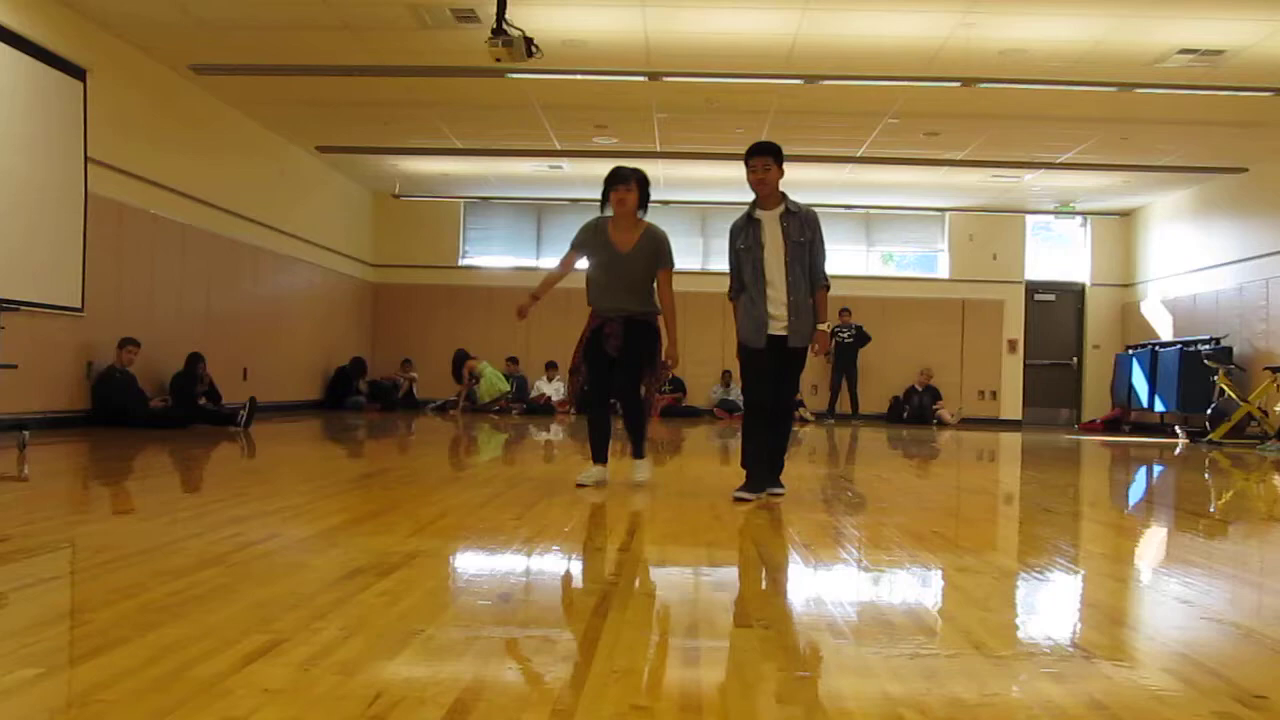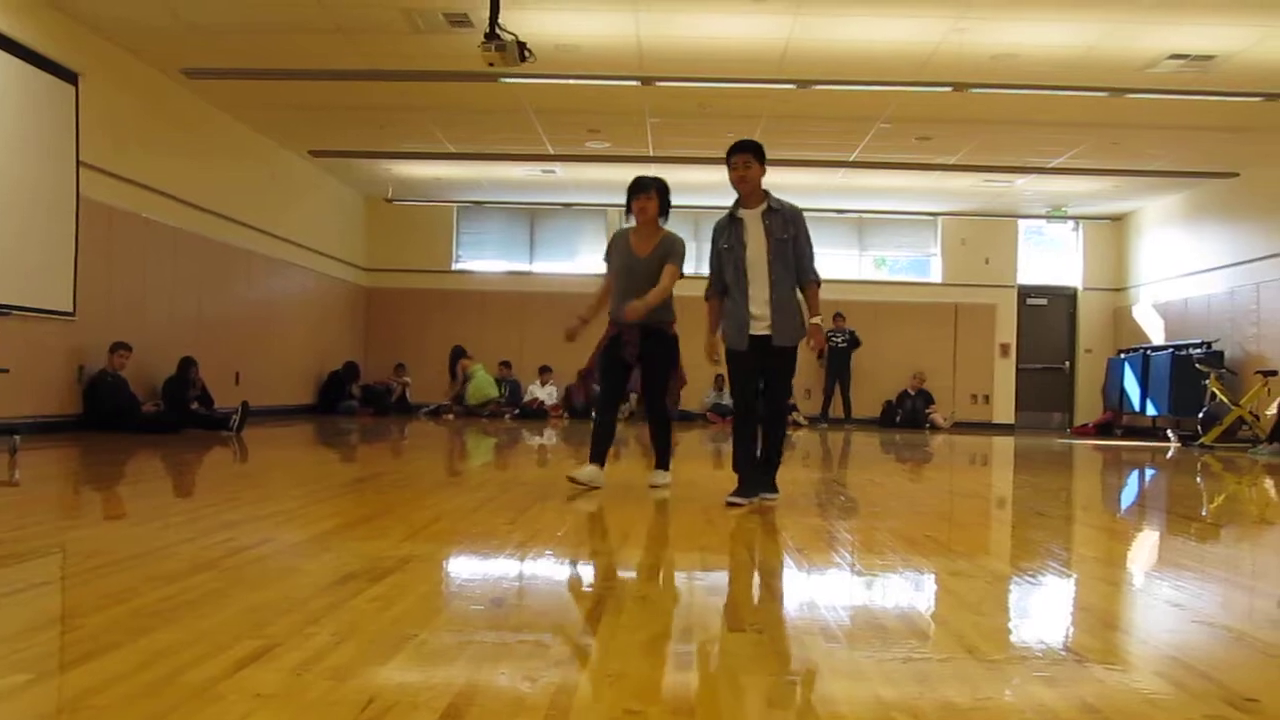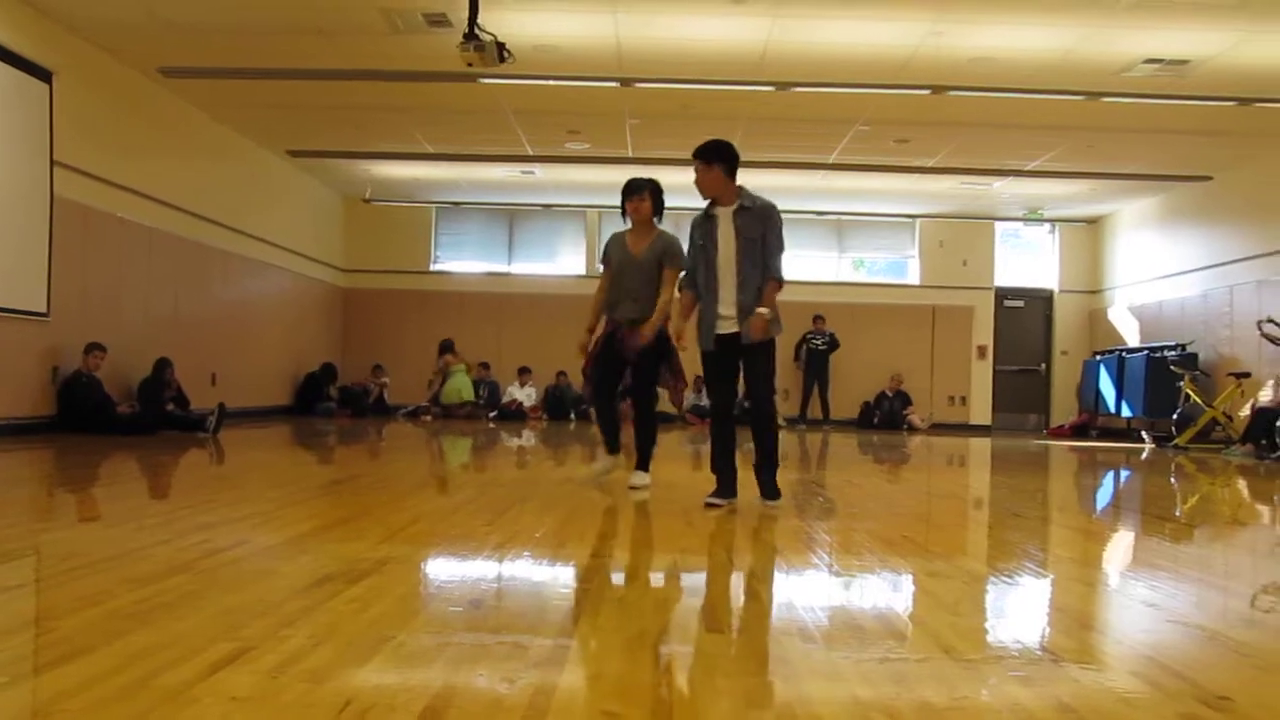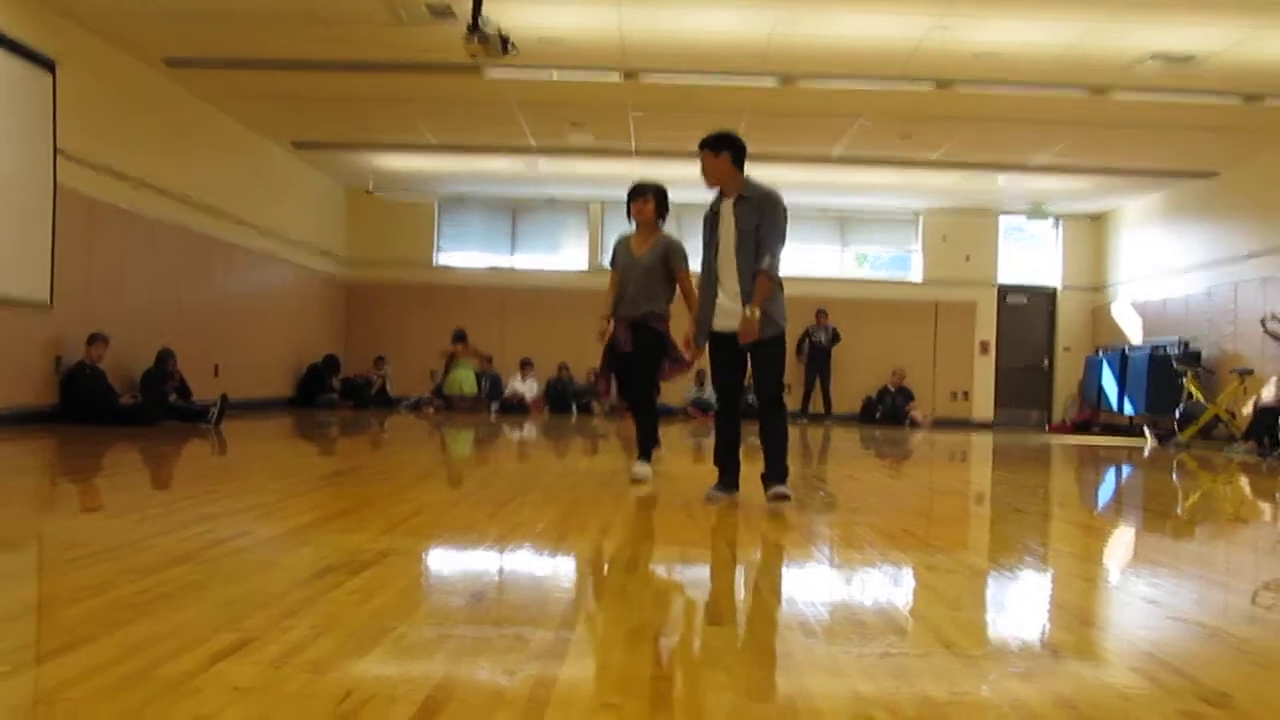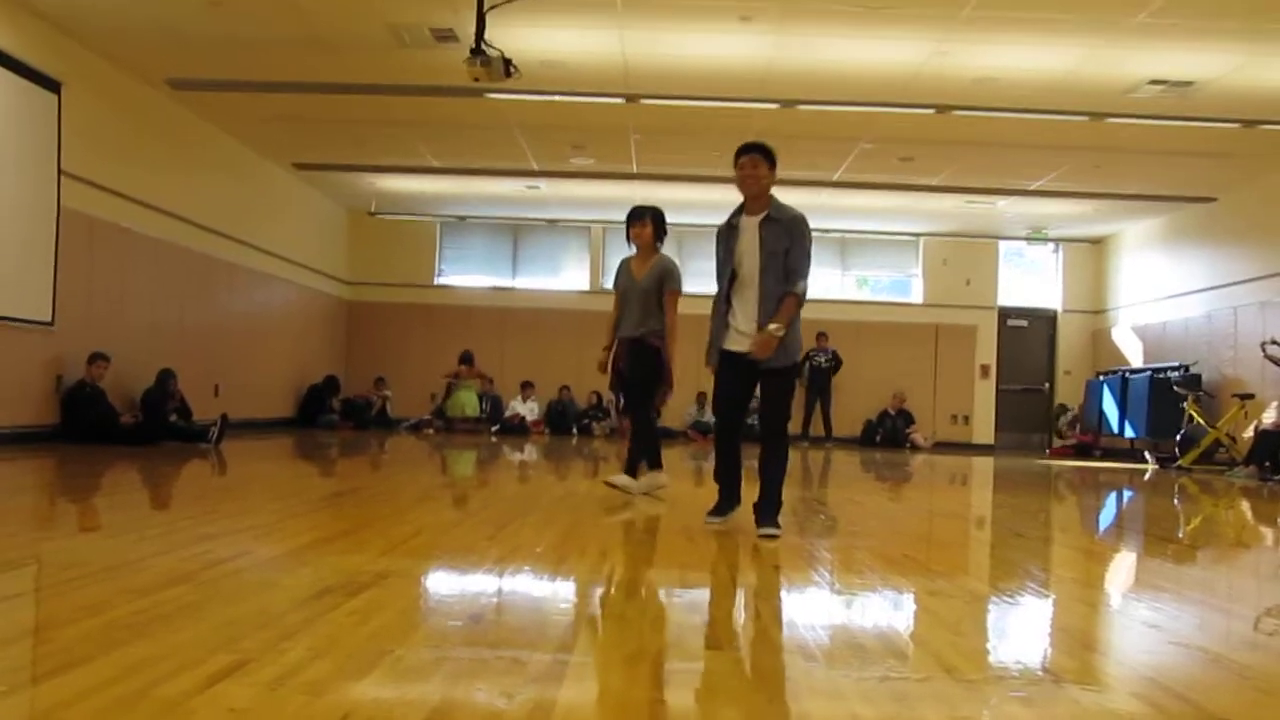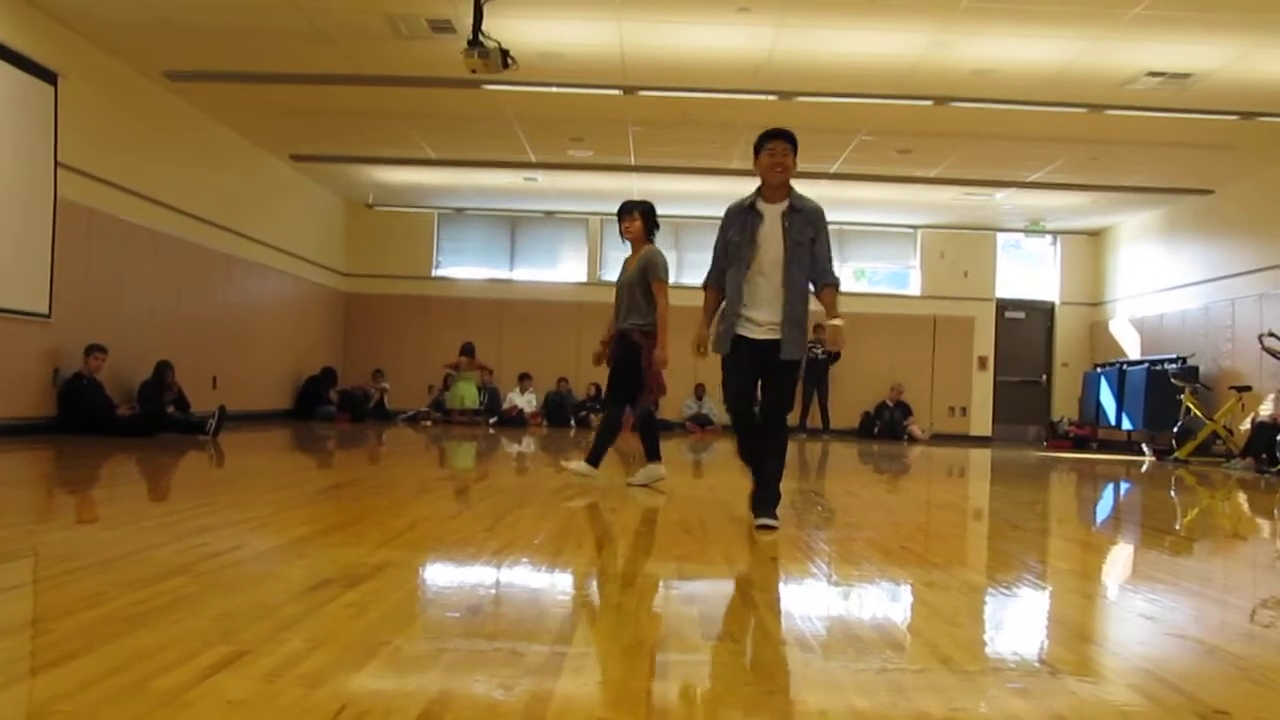
dt=0.3s
person 1, frame 1
left shoulder: (805, 219)
right shoulder: (740, 228)
left elbow: (818, 277)
right elbow: (736, 286)
left wrist: (822, 325)
right wrist: (738, 330)
left hip: (794, 330)
right hip: (755, 331)
left knee: (784, 404)
right knee: (756, 403)
left ankle: (773, 473)
right ankle: (754, 477)
person 1, frame 2
left shoulder: (789, 217)
right shoulder: (723, 228)
left elbow: (806, 273)
right elbow: (716, 287)
left wrist: (814, 317)
right wrist: (711, 332)
left hip: (782, 330)
right hip: (740, 333)
left knee: (777, 406)
right knee: (745, 407)
left ankle: (767, 476)
right ankle: (747, 481)
person 1, frame 3
left shoulder: (763, 211)
right shoulder: (701, 222)
left elbow: (773, 268)
right elbow: (692, 278)
left wrist: (764, 311)
right wrist: (680, 319)
left hip: (755, 327)
right hip: (715, 330)
left knee: (762, 402)
right knee: (721, 407)
left ankle: (768, 480)
right ankle: (724, 482)
person 1, frame 4
left shoulder: (766, 201)
right shoulder: (713, 213)
left elbow: (768, 261)
left wrist: (754, 312)
right wrist: (700, 325)
left hip: (764, 322)
right hip: (722, 325)
left knee: (770, 397)
right knee: (727, 402)
left ankle: (776, 477)
right ankle: (727, 477)
person 1, frame 5
left shoulder: (793, 223)
right shoulder: (727, 230)
left elbow: (797, 285)
left wrist: (775, 329)
right wrist: (713, 344)
left hip: (777, 346)
right hip: (733, 345)
left knee: (774, 428)
right knee: (726, 420)
left ankle: (768, 512)
right ankle: (727, 494)
person 1, frame 6
left shoulder: (811, 215)
right shoulder: (737, 214)
left elbow: (823, 273)
right elbow: (717, 274)
left wrist: (833, 318)
right wrist: (706, 324)
left hip: (786, 336)
right hip: (740, 332)
left knee: (775, 419)
right knee: (738, 407)
left ankle: (766, 503)
right ankle: (759, 470)
person 2, frame 1
left shoulder: (656, 238)
right shoulder: (594, 230)
left elbow: (666, 293)
right elbow: (563, 267)
left wrist: (672, 342)
right wrist: (534, 297)
left hip: (640, 326)
right hip: (602, 324)
left knee: (627, 392)
right knee: (596, 394)
left ankle: (639, 458)
right ankle: (599, 465)
person 2, frame 2
left shoulder: (673, 244)
right shoulder: (619, 240)
left elbow: (666, 285)
left wrist: (643, 304)
right wrist: (583, 319)
left hip: (656, 333)
right hip: (620, 331)
left knee: (653, 403)
right knee: (607, 398)
left ankle: (662, 467)
right ankle: (595, 467)
person 2, frame 3
left shoulder: (667, 243)
right shoulder: (614, 242)
left elbow: (667, 292)
right elbow: (603, 288)
left wrist: (653, 325)
right wrist: (589, 329)
left hip: (650, 332)
right hip: (615, 328)
left knee: (642, 399)
right knee: (600, 392)
left ankle: (642, 468)
right ankle: (611, 453)
person 2, frame 4
left shoulder: (669, 245)
right shoulder: (622, 244)
left elbow: (687, 290)
right elbow: (614, 286)
right wrist: (606, 318)
left hip: (651, 327)
right hip: (623, 327)
left knee: (644, 391)
right knee: (627, 390)
left ankle: (644, 458)
right ankle: (651, 443)
person 2, frame 5
left shoulder: (666, 266)
right shoulder: (625, 265)
left elbow: (670, 314)
right elbow: (617, 311)
left wrist: (668, 354)
right wrist: (607, 347)
left hip: (650, 345)
right hip: (627, 345)
left knee: (639, 409)
right knee: (639, 410)
left ankle: (630, 474)
right ankle: (655, 471)
person 2, frame 6
left shoulder: (653, 257)
right shoulder: (628, 261)
left elbow: (662, 304)
left wrist: (661, 345)
right wrist: (605, 342)
left hip: (640, 340)
right hip: (625, 339)
left knee: (615, 401)
right knee: (640, 404)
left ankle: (592, 462)
right ankle: (654, 464)
